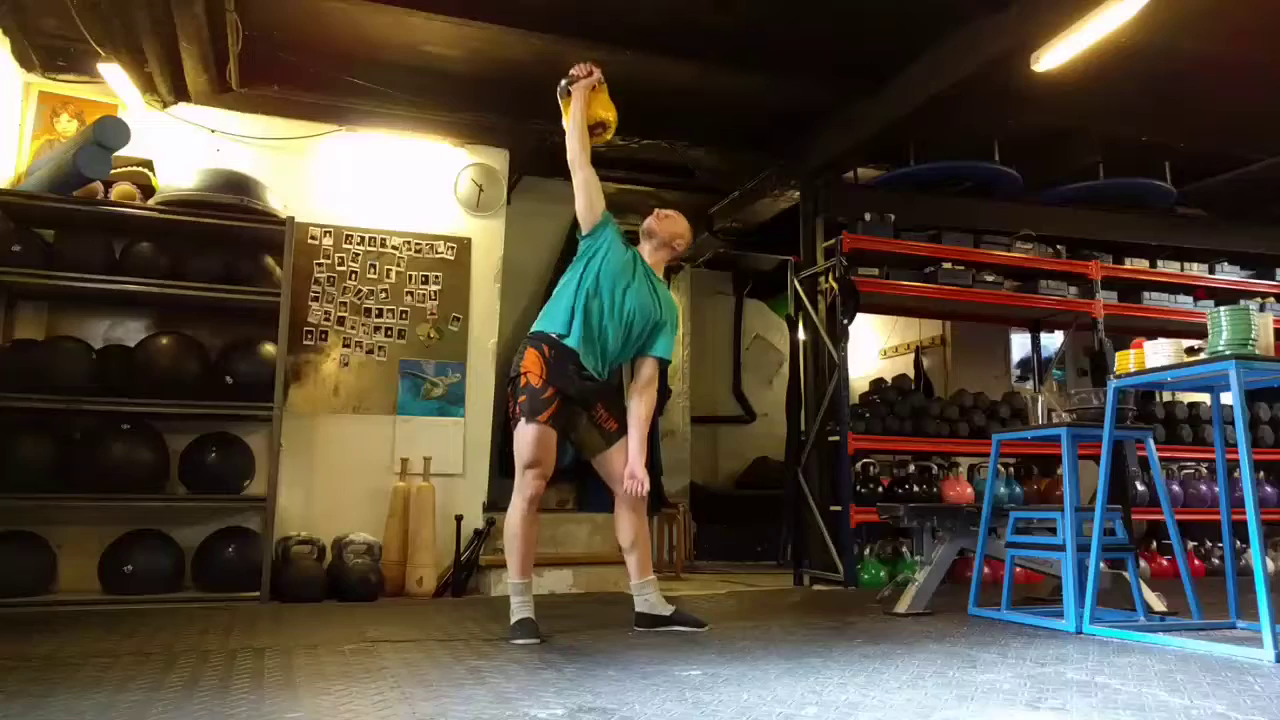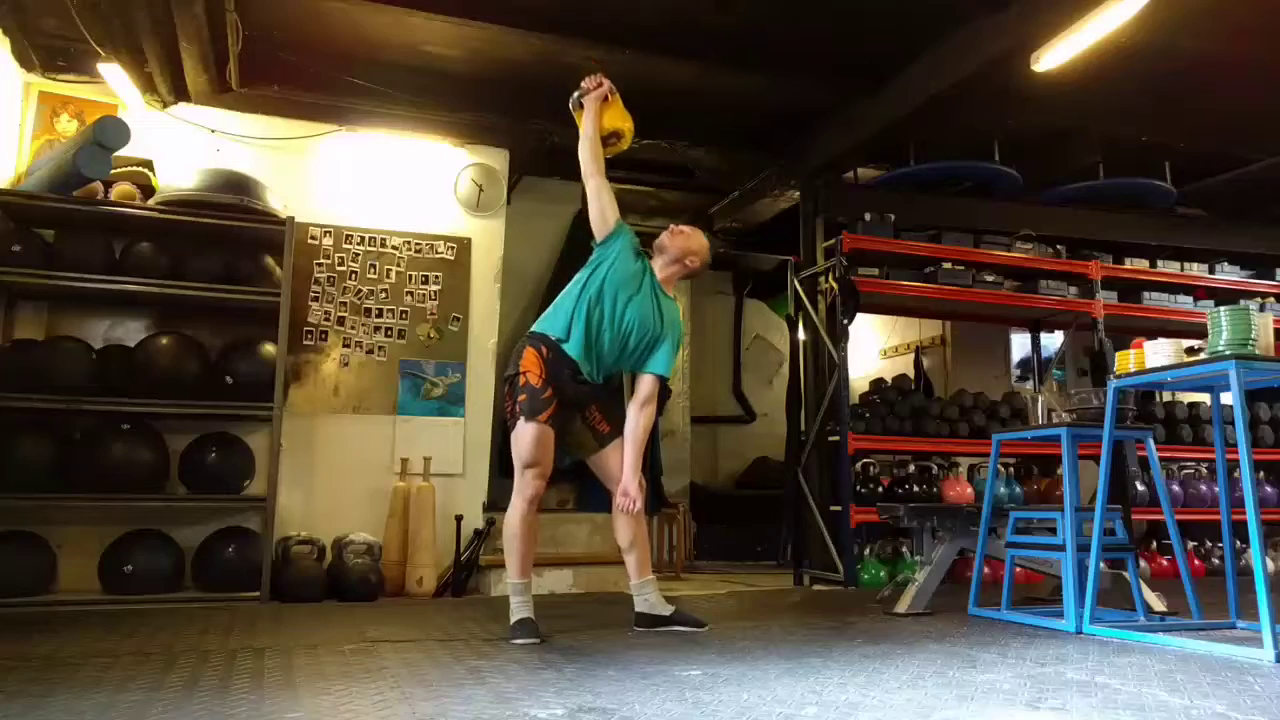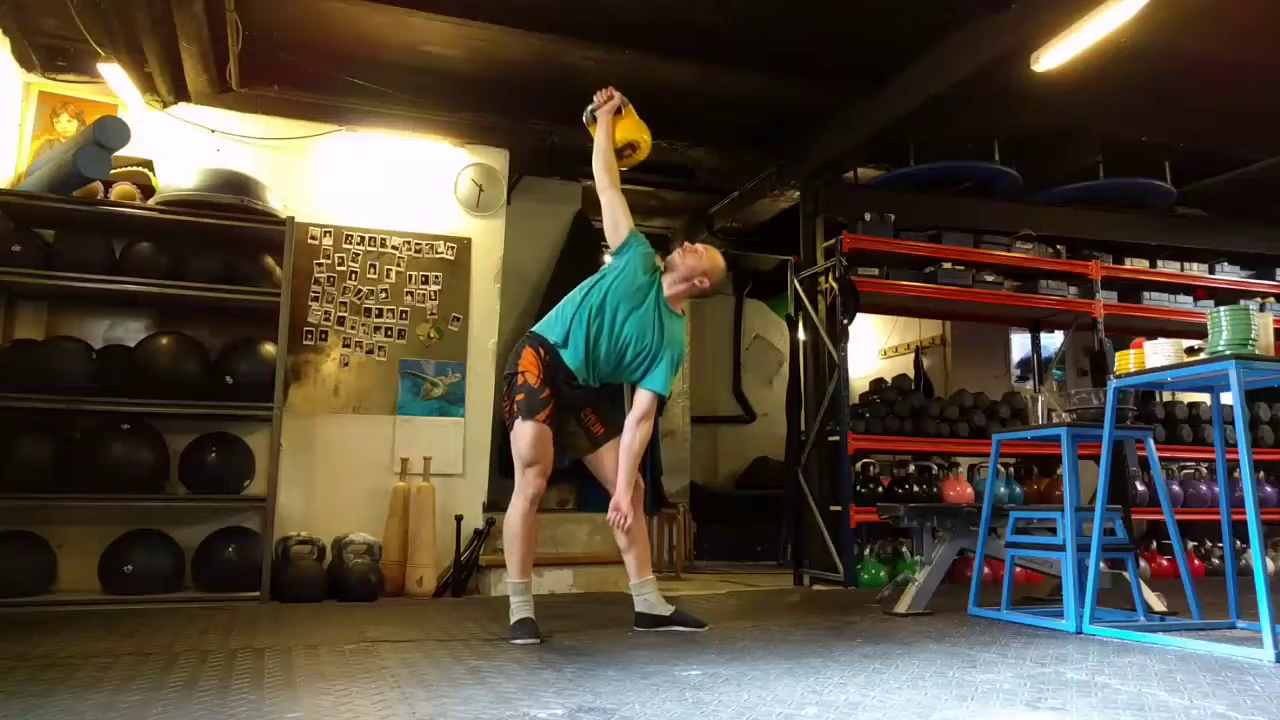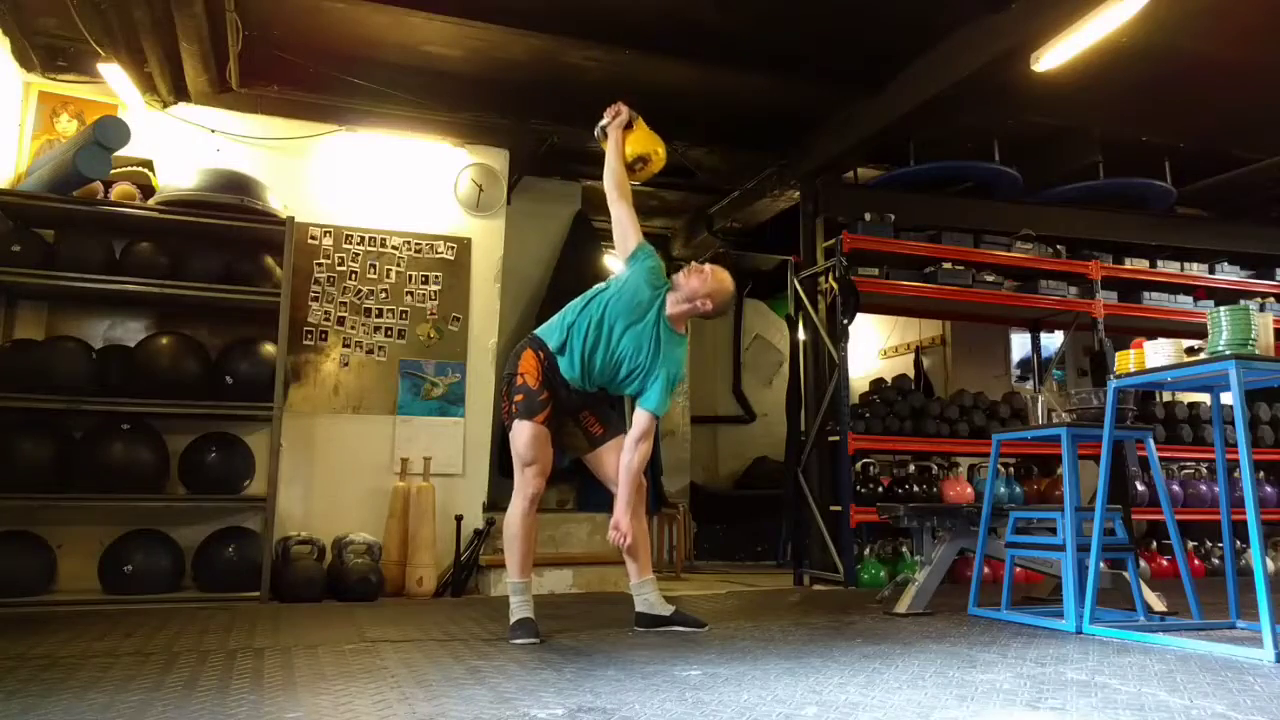
dt=0.2s
person 1, frame 1
left shoulder: (663, 309)
right shoulder: (607, 242)
left elbow: (644, 385)
right elbow: (579, 162)
left wrist: (637, 454)
right wrist: (581, 92)
left hip: (595, 383)
right hip: (547, 361)
left knee: (631, 489)
right knee: (532, 484)
left ankle: (649, 604)
right ankle: (521, 609)
person 1, frame 2
left shoulder: (669, 324)
right shoulder: (621, 251)
left elbow: (643, 401)
right elbow: (593, 173)
left wrist: (632, 469)
right wrist: (593, 106)
left hip: (591, 385)
right hip: (543, 361)
left knee: (630, 491)
right knee: (531, 485)
left ankle: (649, 604)
right ankle: (520, 610)
person 1, frame 3
left shoulder: (672, 340)
right shoulder: (637, 262)
left elbow: (640, 415)
right elbow: (606, 184)
left wrist: (622, 485)
right wrist: (606, 118)
left hip: (588, 388)
right hip: (541, 361)
left knee: (634, 490)
right knee: (531, 485)
left ankle: (648, 604)
right ankle: (520, 610)
person 1, frame 4
left shoulder: (671, 359)
right shoulder: (647, 276)
left elbow: (640, 435)
right elbow: (618, 198)
left wrist: (623, 506)
right wrist: (616, 133)
left hip: (585, 394)
right hip: (539, 363)
left knee: (636, 486)
right knee: (531, 485)
left ankle: (648, 604)
right ankle: (520, 610)
